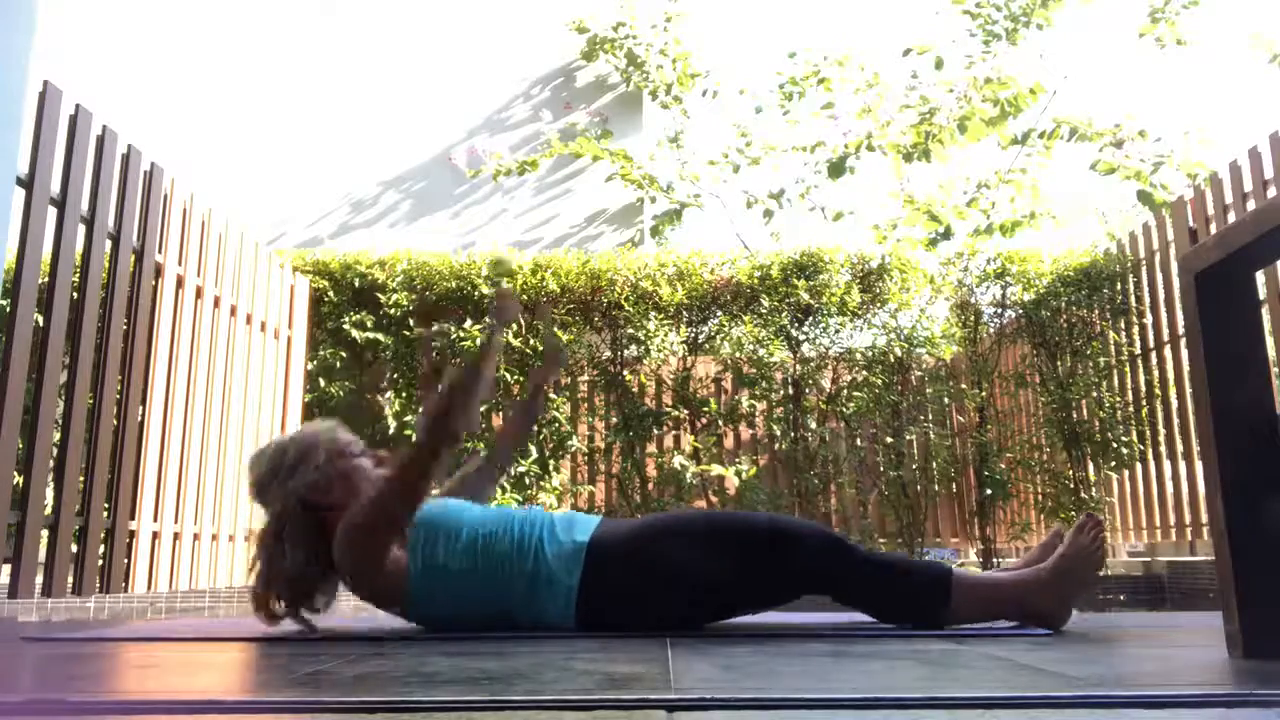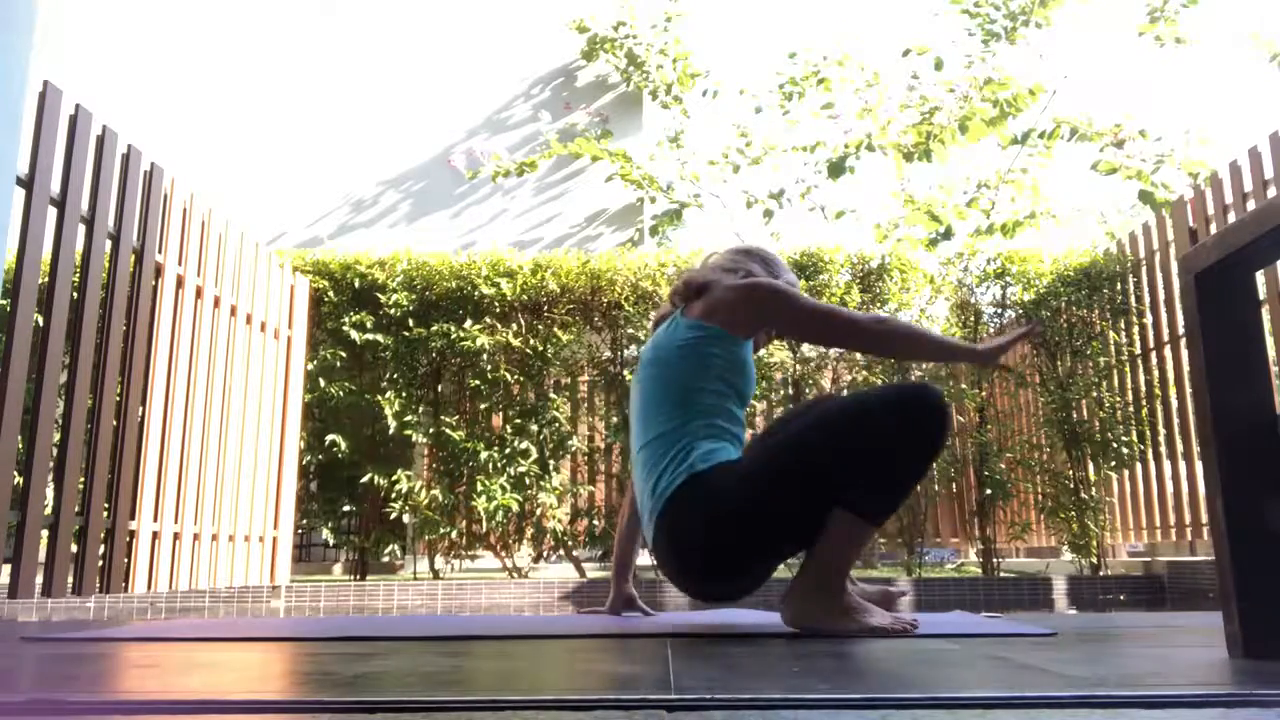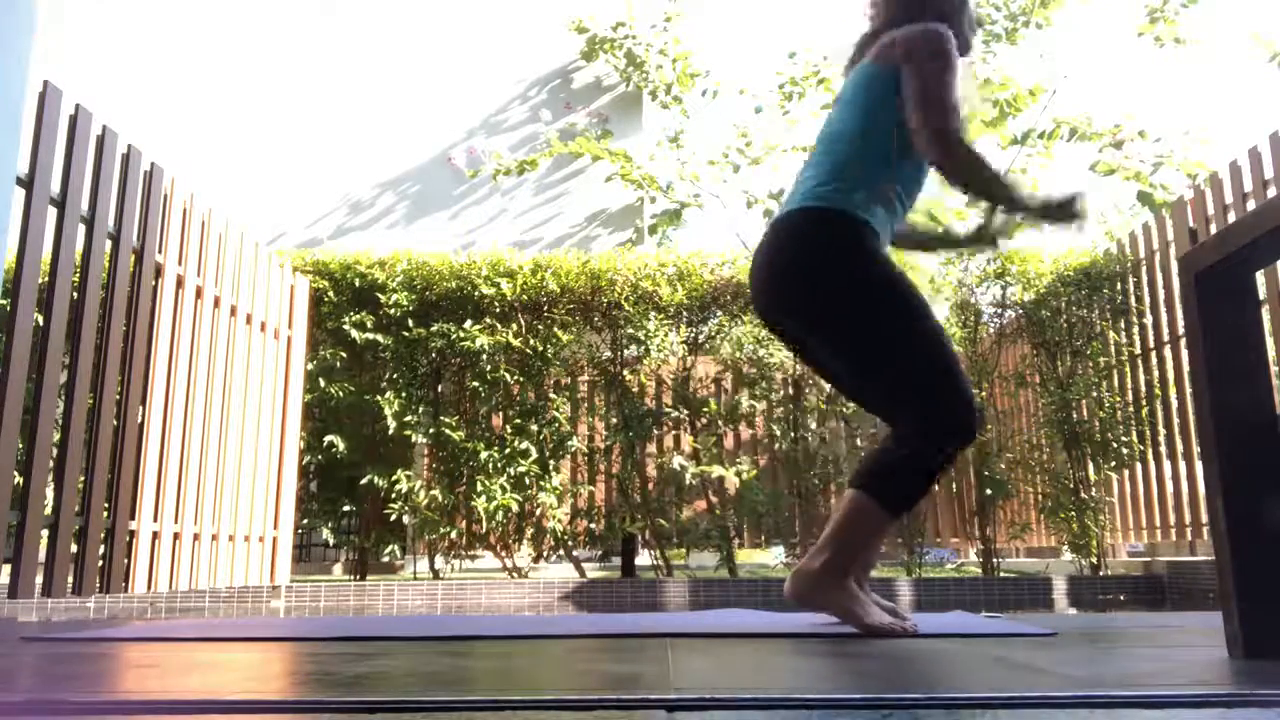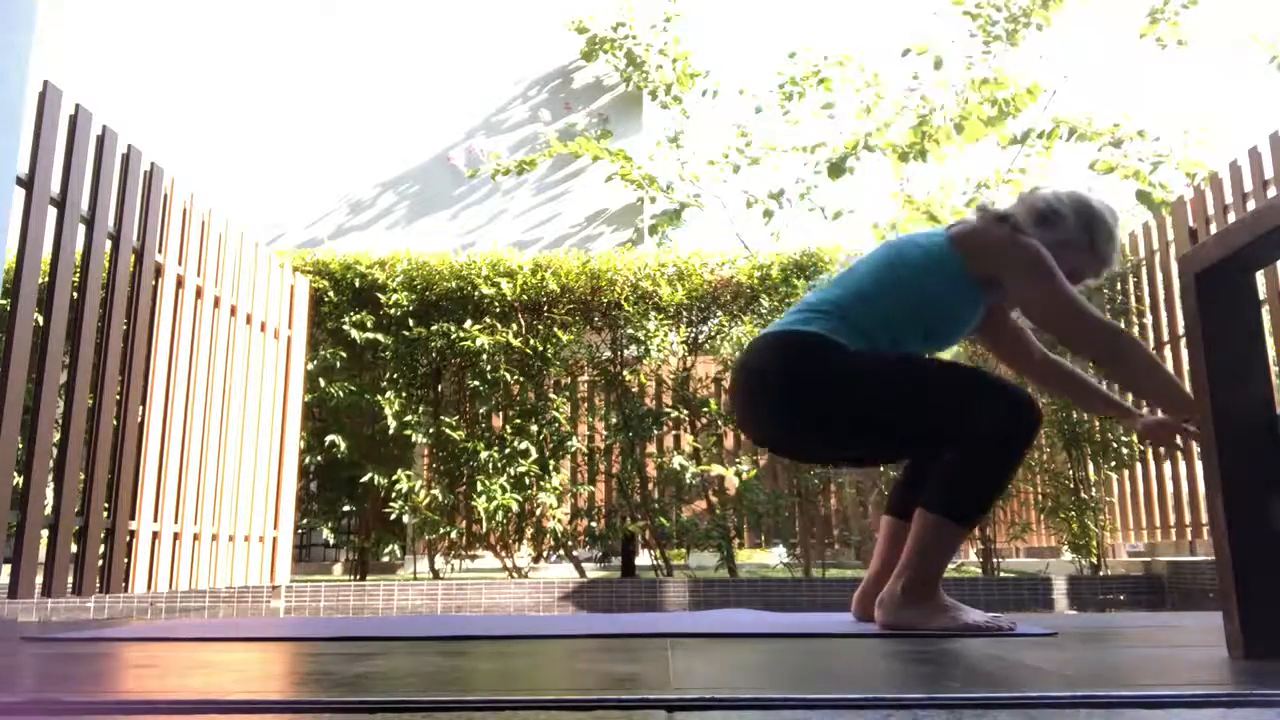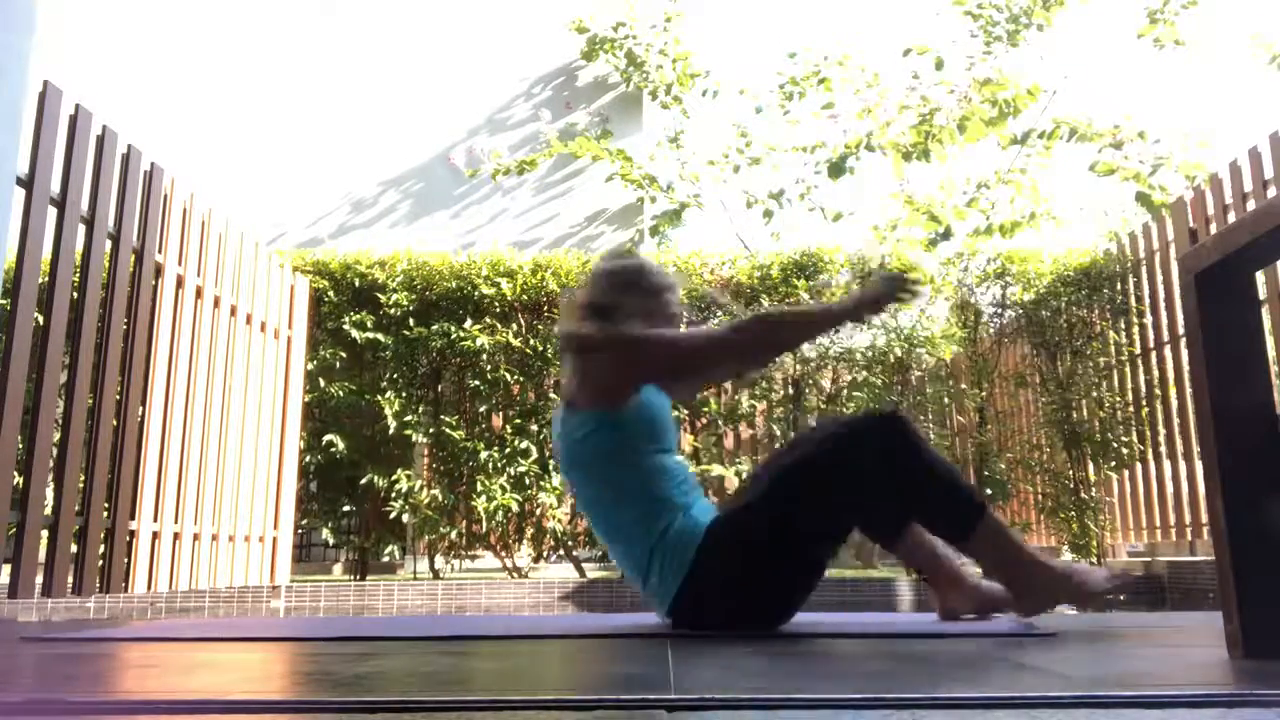
dt=1s
person 1, frame 1
left shoulder: (383, 539)
right shoulder: (365, 550)
left elbow: (456, 471)
right elbow: (424, 455)
left wrist: (526, 407)
right wrist: (482, 354)
left hip: (611, 558)
right hip: (615, 586)
left knee: (809, 547)
right knee: (818, 556)
left ankle: (1010, 593)
right ankle: (1027, 597)
person 1, frame 2
left shoulder: (668, 343)
right shoulder: (741, 296)
left elbow: (641, 480)
right elbow: (861, 333)
left wrist: (621, 588)
right wrist: (971, 353)
left hip: (693, 548)
right hip: (718, 532)
right knee: (916, 409)
left ankle: (825, 586)
right ankle: (821, 591)
person 1, frame 3
left shoulder: (874, 67)
right elbow: (943, 146)
left wrist: (961, 239)
right wrist: (1027, 207)
left hip: (785, 263)
right hip: (826, 256)
left knee: (922, 423)
right knee: (948, 420)
left ankle: (842, 573)
right ankle: (824, 572)
person 1, frame 4
left shoulder: (979, 277)
right shoulder: (1006, 247)
left elbow: (1036, 363)
right elbow: (1104, 343)
left wrist: (1135, 418)
right wrist: (1194, 411)
left hip: (775, 386)
right hip: (796, 379)
left knee: (952, 429)
right knee: (1004, 418)
left ankle: (881, 587)
right ankle: (912, 595)
person 1, frame 5
left shoulder: (605, 380)
right shoulder: (604, 379)
left elbow: (723, 362)
right elbow: (744, 343)
right wrist: (850, 307)
left hip: (710, 578)
right hip: (715, 590)
left knee: (858, 473)
right knee: (880, 437)
left ankle: (956, 585)
right ankle: (1029, 575)
